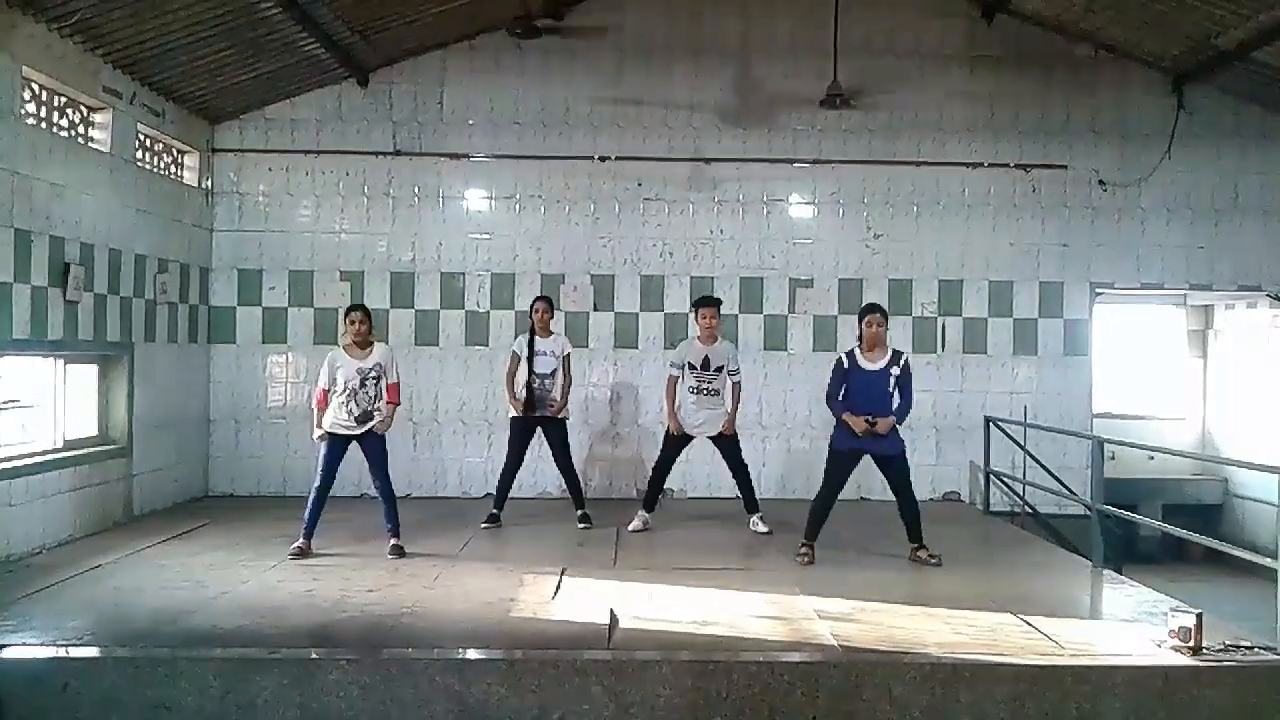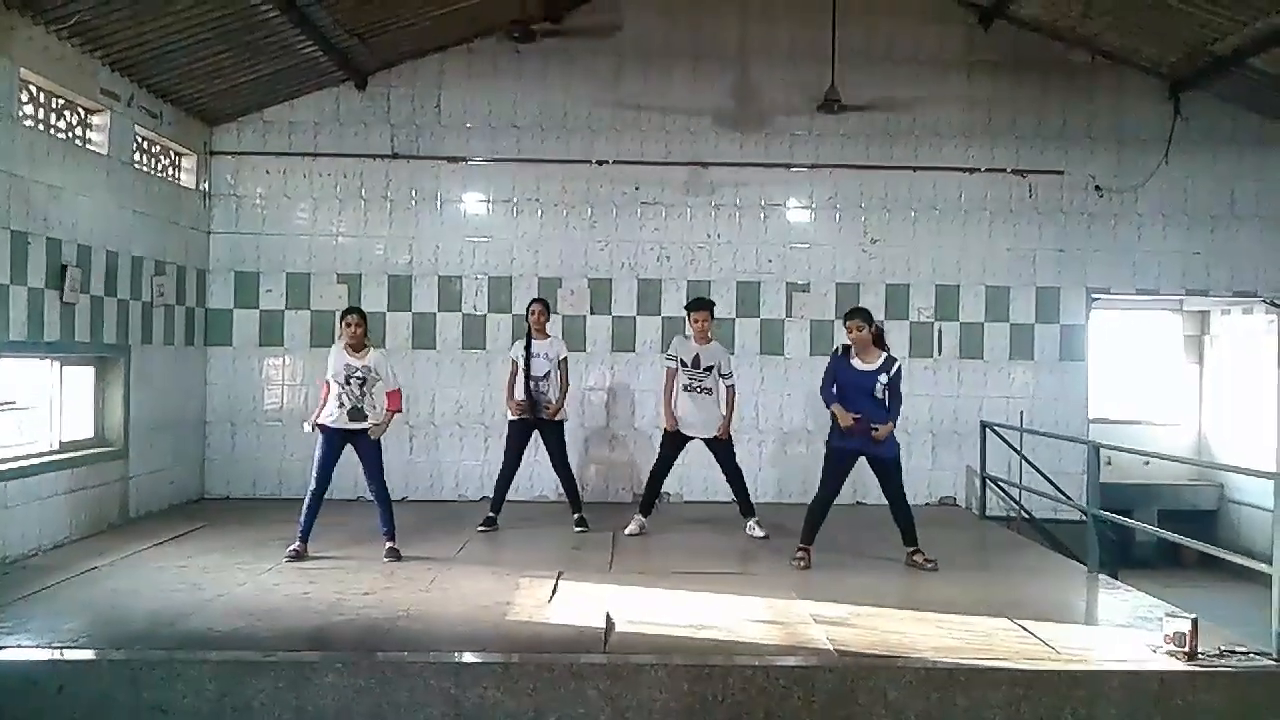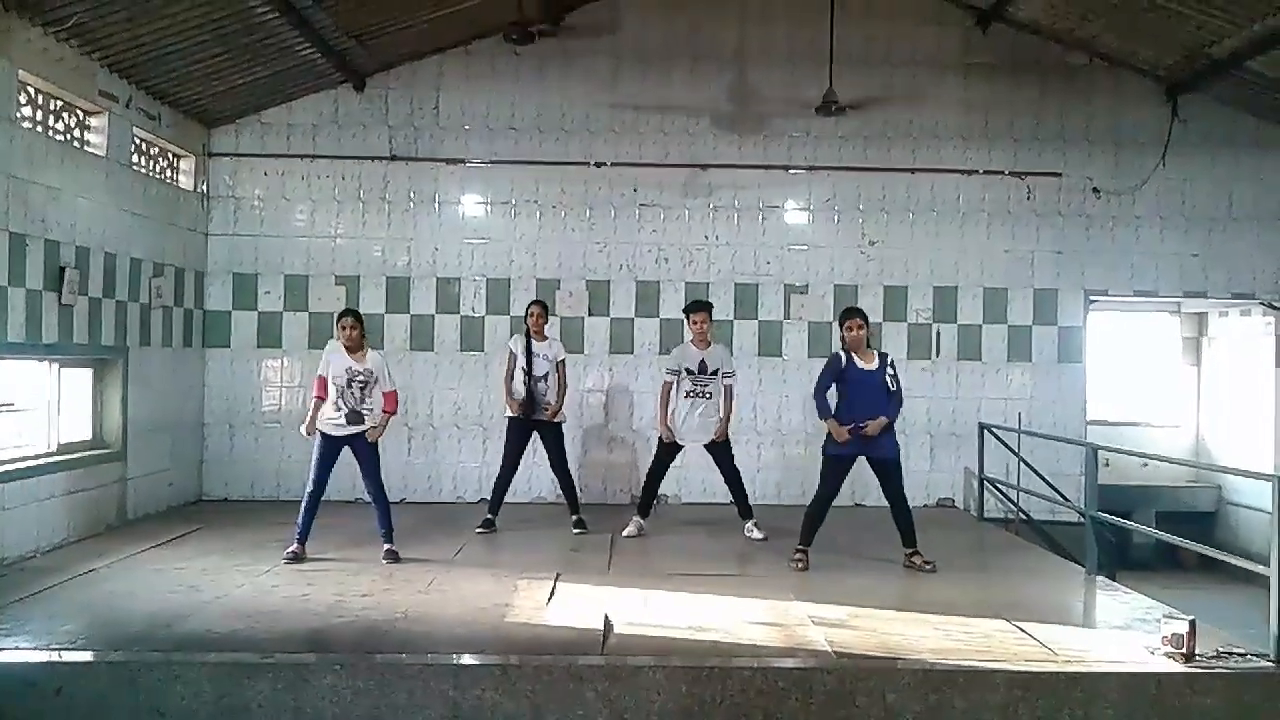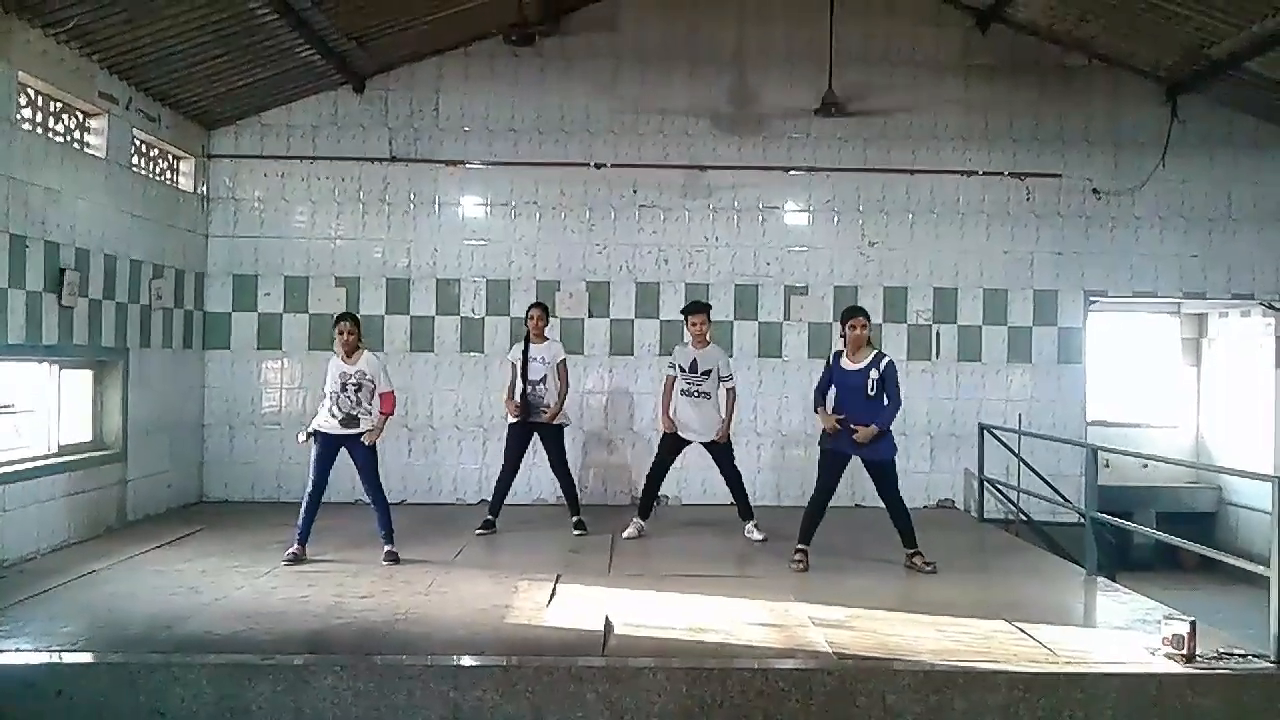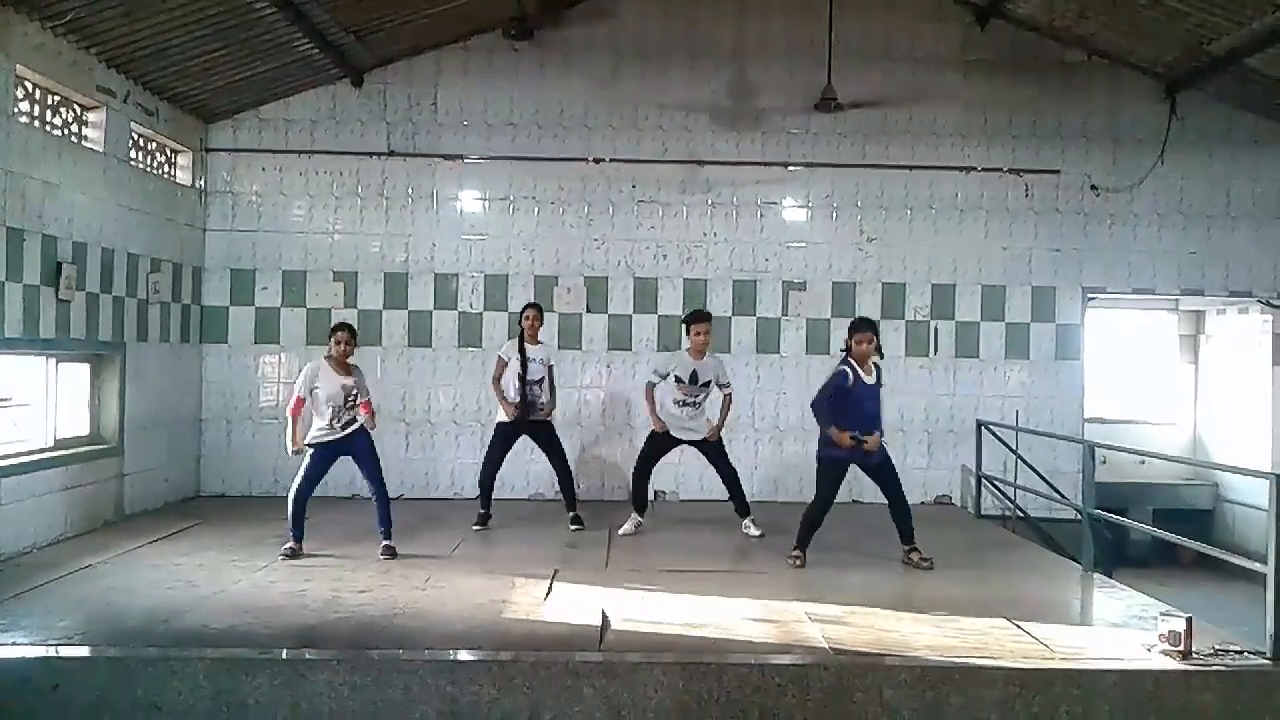
dt=0.4s
person 1, frame 1
left shoulder: (898, 359)
right shoulder: (847, 359)
left elbow: (906, 399)
right elbow: (832, 397)
left wrist: (892, 420)
right wrist: (849, 419)
left hip: (886, 437)
right hip: (848, 436)
left knee: (905, 492)
right knee: (829, 491)
left ankle: (918, 547)
right ankle: (807, 544)
person 1, frame 2
left shoulder: (891, 364)
right shoulder: (841, 354)
left elbow: (895, 400)
right elbow: (826, 387)
left wrist: (889, 425)
right wrist: (839, 412)
left hip: (880, 438)
right hip: (844, 437)
left knee: (897, 495)
right knee: (826, 493)
left ankle: (913, 551)
right ankle: (804, 548)
person 1, frame 3
left shoulder: (885, 361)
right shoulder: (840, 359)
left elbow: (897, 399)
right elbow: (819, 392)
left wrist: (883, 421)
right wrist: (832, 426)
left hip: (881, 438)
right hip: (844, 438)
left knee: (897, 496)
right knee: (825, 495)
left ankle: (911, 553)
right ankle: (802, 549)
person 1, frame 4
left shoulder: (882, 361)
right shoulder: (835, 359)
left elbow: (894, 401)
right elbow: (821, 390)
left wrist: (873, 429)
right wrist: (823, 414)
left hip: (875, 439)
right hip: (837, 436)
left knee: (892, 496)
right knee: (822, 493)
left ankle: (912, 553)
right ankle: (801, 549)
person 1, frame 5
left shoulder: (876, 369)
right shoulder: (844, 371)
right elbow: (818, 405)
left wrist: (877, 434)
right wrist: (835, 434)
left hip: (869, 444)
right hip: (836, 445)
left knee: (896, 494)
right knee: (823, 500)
left ankle: (910, 549)
right ankle: (799, 548)
person 2, frame 1
left shoulder: (383, 352)
right shoulder: (335, 357)
left elbow: (393, 389)
right elbow: (322, 393)
left wrist: (388, 418)
right wrist: (317, 425)
left hip: (371, 428)
right hip: (337, 428)
left knee: (382, 483)
right knee: (322, 483)
left ankle: (394, 538)
right ankle: (305, 539)
person 2, frame 2
left shoulder: (378, 357)
right shoulder: (336, 351)
left elbow: (394, 395)
left wrist: (384, 424)
right wrist: (316, 416)
left hip: (365, 430)
right hip: (332, 427)
left knee: (377, 486)
right knee: (317, 485)
left ankle: (390, 542)
right ankle: (301, 542)
person 2, frame 3
left shoulder: (376, 359)
right shoulder: (332, 349)
left elbow: (390, 397)
right elbow: (320, 386)
left wrist: (380, 427)
right wrist: (311, 418)
left hip: (363, 432)
right hip: (330, 430)
left knee: (375, 488)
right knee: (314, 487)
left ankle: (388, 543)
right ankle: (299, 544)
person 2, frame 4
left shoulder: (371, 361)
right shoulder: (333, 362)
left elbow: (388, 398)
left wrist: (377, 429)
right wrist: (309, 426)
left hip: (359, 434)
right hip: (325, 431)
left knee: (373, 488)
right knee: (314, 489)
left ankle: (388, 545)
right ankle: (299, 546)
person 2, frame 5
left shoulder: (357, 373)
right shoulder: (315, 368)
right elbow: (296, 404)
left wrist: (368, 417)
right wrist: (293, 438)
left hip: (356, 434)
right hip: (323, 440)
left knee: (378, 486)
right knee: (298, 492)
left ankle: (386, 539)
right ankle: (295, 541)
person 3, frame 1
left shoulder: (728, 349)
right shoulder: (685, 348)
left elbow: (736, 384)
right elbow: (672, 382)
left wrist: (732, 418)
right wrist: (671, 417)
left hip: (718, 421)
right hip: (685, 420)
left knee: (738, 467)
right knee: (662, 465)
left ankle: (755, 515)
right ankle: (645, 513)
person 3, frame 2
left shoulder: (720, 352)
right shoulder: (678, 343)
left elbow: (730, 388)
right elbow: (669, 380)
left wrist: (727, 421)
right wrist: (668, 414)
left hip: (713, 424)
right hip: (680, 422)
left knee: (732, 470)
right knee: (660, 468)
left ankle: (750, 519)
right ankle: (641, 516)
person 3, frame 3
left shoulder: (722, 353)
right shoulder: (679, 353)
left elbow: (728, 389)
right elbow: (666, 388)
left wrist: (725, 423)
right wrist: (662, 423)
left hip: (712, 427)
right hip: (678, 426)
left knee: (731, 473)
right knee: (656, 471)
left ankle: (749, 521)
right ankle: (639, 518)
person 3, frame 4
left shoulder: (719, 354)
right shoulder: (679, 351)
left elbow: (730, 390)
right elbow: (669, 384)
left wrist: (726, 425)
right wrist: (664, 415)
left hip: (712, 427)
right hip: (678, 425)
left knee: (731, 473)
right knee: (657, 471)
left ankle: (749, 522)
right ankle: (640, 520)
person 3, frame 5
left shoulder: (715, 363)
right shoulder: (672, 360)
left elbow: (727, 395)
right elbow: (650, 386)
left wrist: (719, 426)
right wrist: (654, 417)
left hip: (701, 428)
right hip: (669, 426)
left knee: (726, 469)
right knee: (642, 466)
left ankle: (746, 518)
right ankle: (637, 515)
person 4, frame 1
left shoulder: (561, 341)
right shoulder: (522, 340)
left elbow: (567, 376)
right elbow: (510, 373)
left wrist: (563, 401)
right wrist: (512, 399)
left hip: (553, 411)
right hip: (524, 411)
left knee: (564, 462)
right knee: (512, 462)
left ankle: (581, 510)
right ankle: (496, 511)
person 4, frame 2
left shoulder: (557, 345)
right shoulder: (519, 345)
left elbow: (564, 379)
right elbow: (512, 377)
left wrist: (559, 404)
right wrist: (509, 400)
left hip: (550, 414)
right hip: (521, 414)
left knee: (561, 465)
right knee: (509, 464)
left ankle: (577, 513)
right ankle: (492, 514)
person 4, frame 3
left shoulder: (556, 347)
right shoulder: (517, 341)
left elbow: (562, 380)
right elbow: (508, 374)
left wrist: (558, 405)
right wrist: (509, 399)
left hip: (549, 415)
right hip: (520, 413)
left knee: (560, 466)
right knee: (508, 465)
left ankle: (576, 515)
right ankle: (490, 516)
person 4, frame 4
left shoulder: (555, 348)
right shoulder: (518, 349)
left elbow: (564, 382)
right elbow: (513, 381)
left wrist: (558, 407)
right wrist: (508, 401)
left hip: (549, 417)
right hip: (521, 417)
left knee: (560, 468)
right knee: (509, 468)
left ankle: (576, 517)
right ankle: (491, 517)
person 4, frame 5
left shoulder: (546, 351)
right shoulder: (510, 347)
left elbow: (550, 383)
right elbow: (495, 379)
left wrist: (551, 404)
right wrist: (504, 403)
left hip: (539, 417)
right hip: (511, 417)
left knee: (561, 463)
right knee: (489, 465)
left ankle: (572, 511)
right ankle: (484, 511)
